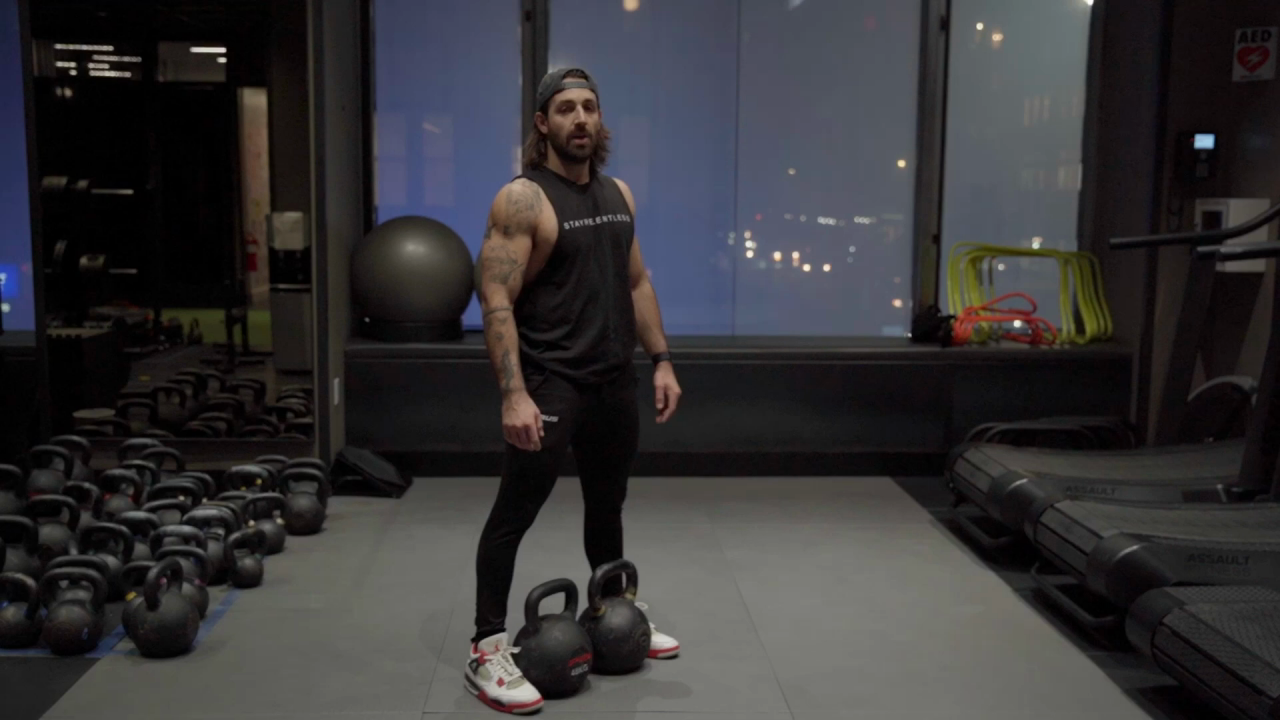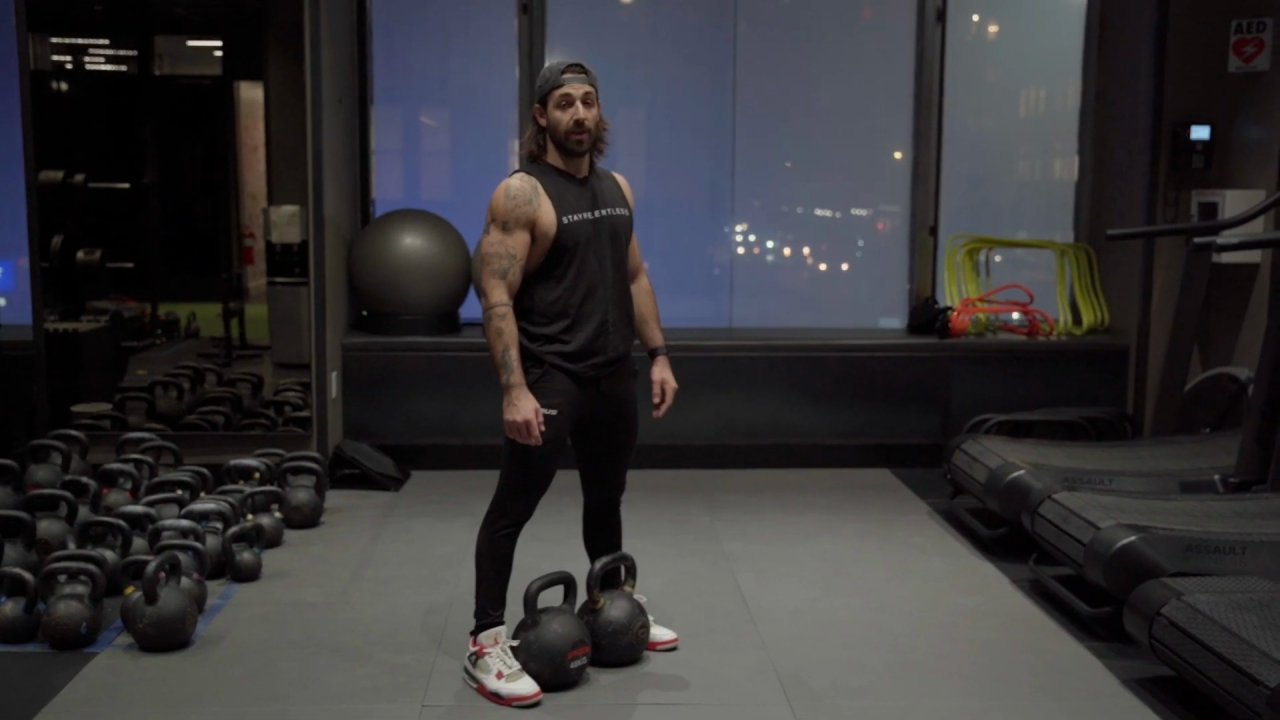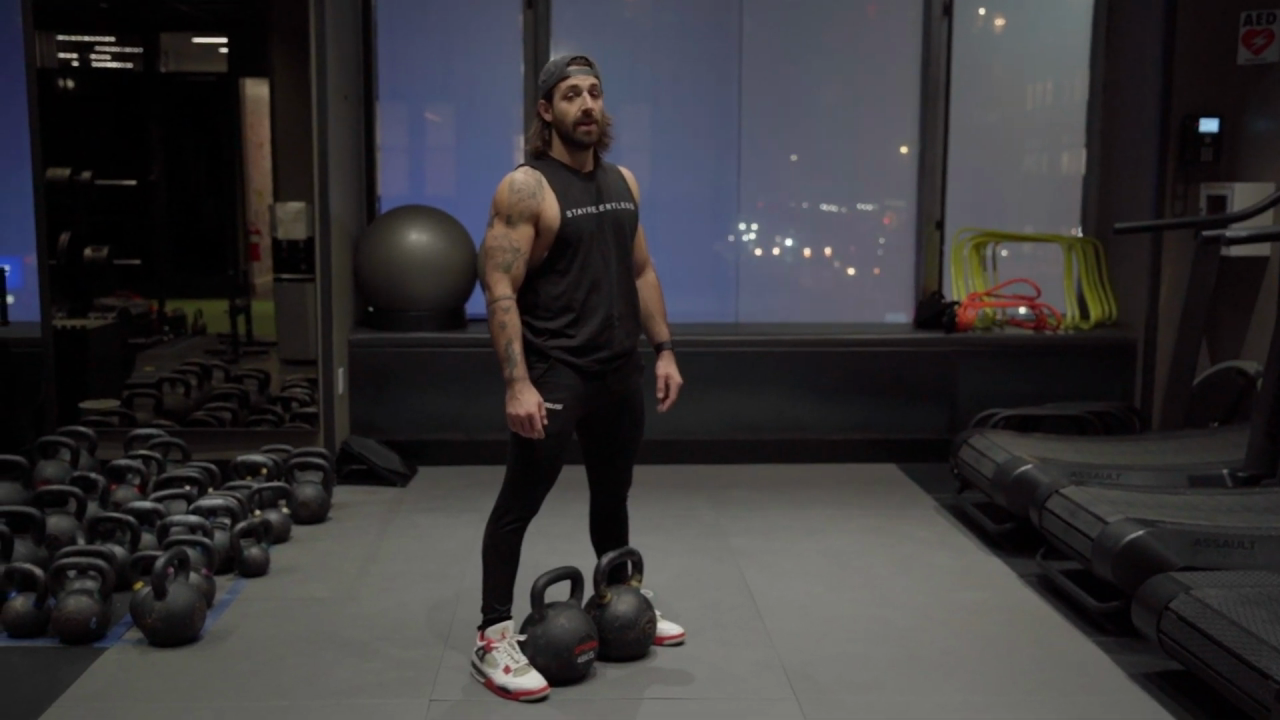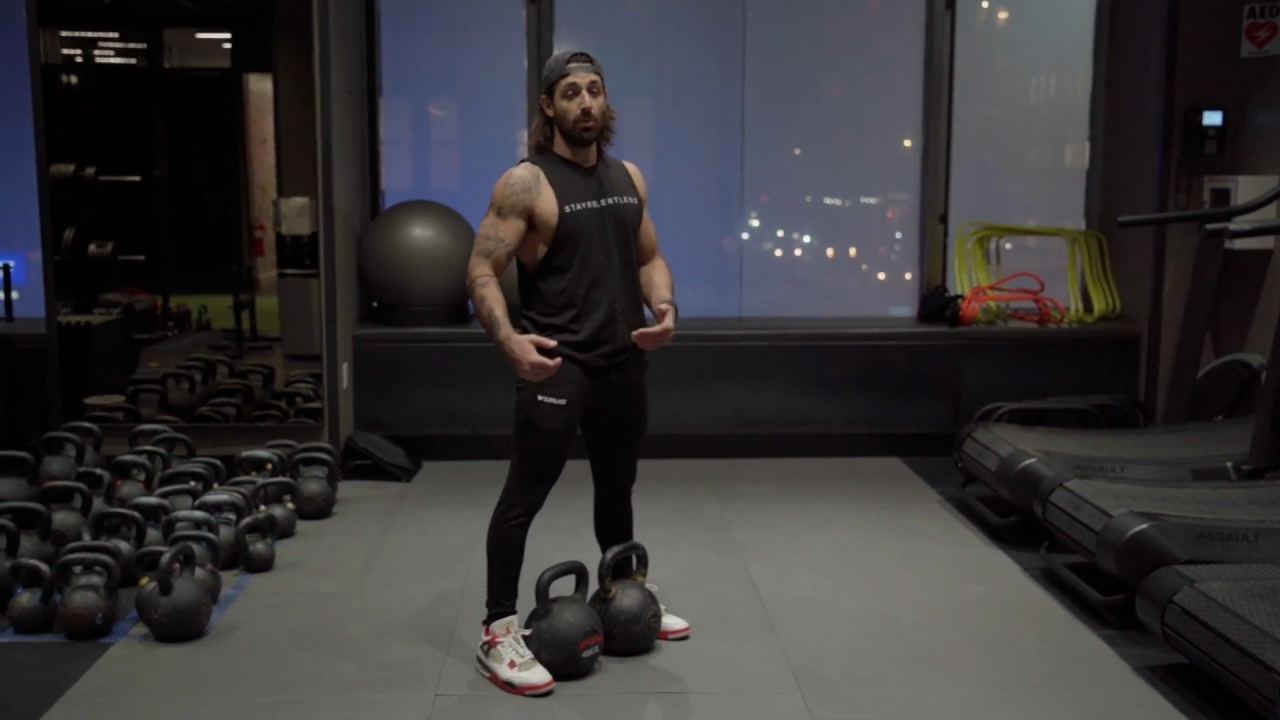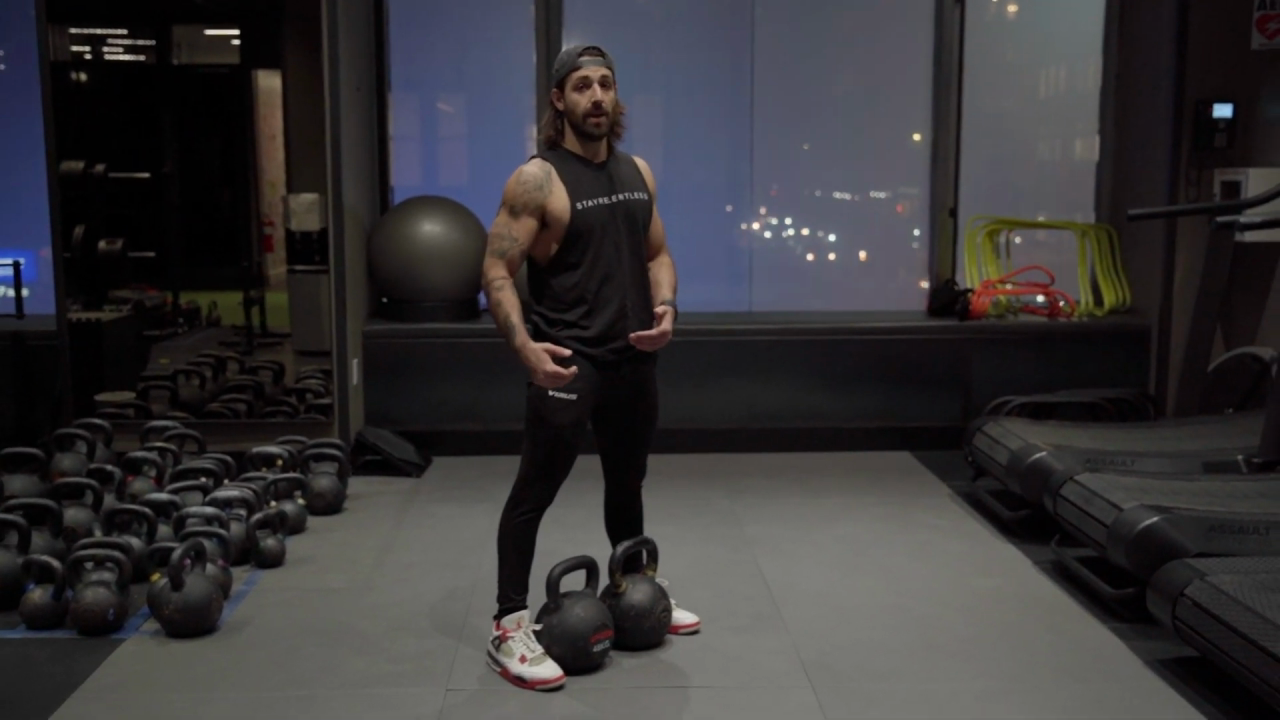
dt=1s
person 1, frame 1
left shoulder: (619, 194)
right shoulder: (522, 199)
left elbow: (637, 283)
right elbow: (496, 301)
left wrist: (661, 360)
right wrist: (514, 394)
left hip: (614, 381)
right hip: (550, 384)
left knee: (607, 506)
right knee: (514, 515)
right ankle: (487, 651)
person 1, frame 2
left shoulder: (616, 187)
right shoulder: (520, 194)
right elbow: (495, 296)
left wrist: (658, 355)
right wrist: (514, 388)
left hip: (614, 373)
right hip: (550, 377)
left knee: (606, 498)
right knee: (512, 508)
right ankle: (485, 643)
person 1, frame 3
left shoulder: (623, 182)
right shoulder: (525, 188)
left elbow: (641, 271)
right elbow: (499, 290)
left wrist: (663, 350)
right wrist: (517, 382)
left hip: (619, 369)
right hip: (555, 373)
left knee: (613, 492)
right knee: (519, 503)
right ankle: (493, 638)
person 1, frame 4
left shoulder: (628, 176)
right shoulder: (526, 183)
left elbow: (648, 256)
right elbow: (482, 268)
left wrist: (665, 305)
right wrist: (507, 338)
left hip: (625, 361)
right hip: (558, 366)
left knee: (617, 486)
right knee: (524, 496)
right ankle: (498, 633)
person 1, frame 5
left shoulder: (638, 172)
right shoulder: (536, 179)
left elbow: (656, 253)
right elbow: (496, 269)
left wrist: (664, 305)
right wrist: (524, 345)
left hip: (634, 357)
right hip: (569, 361)
left knee: (627, 482)
right knee: (534, 493)
right ankle: (509, 628)
